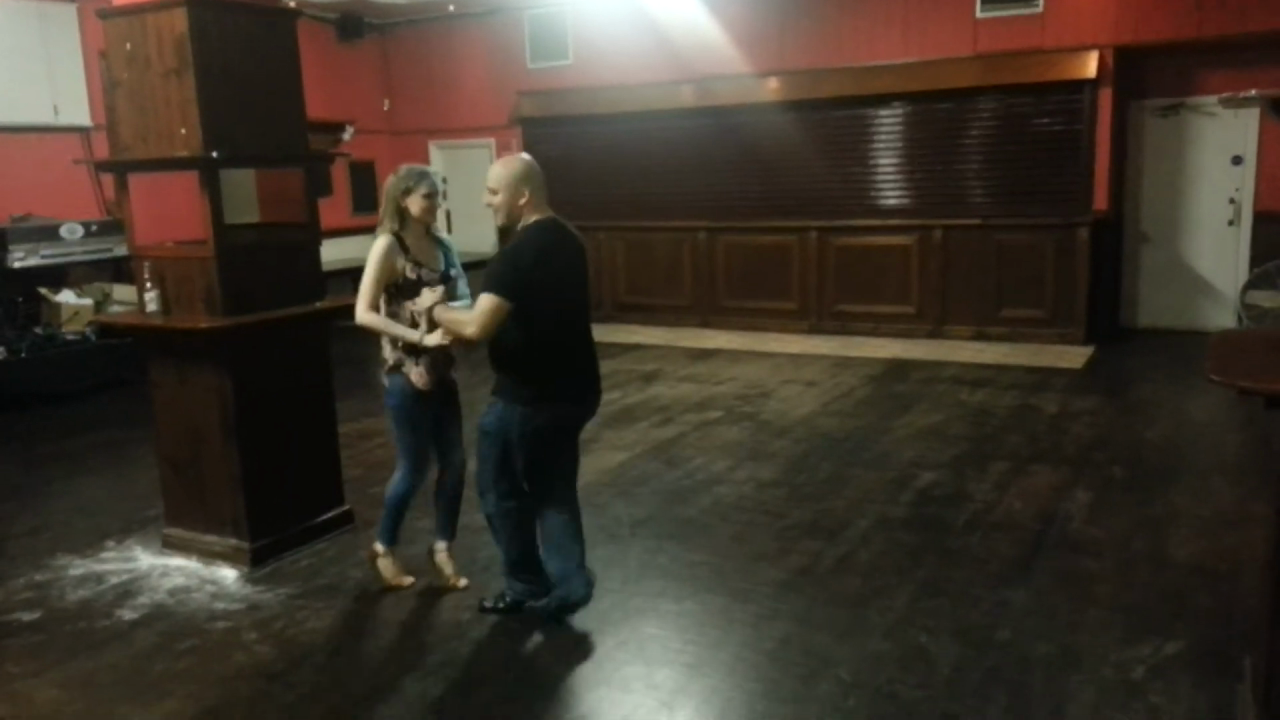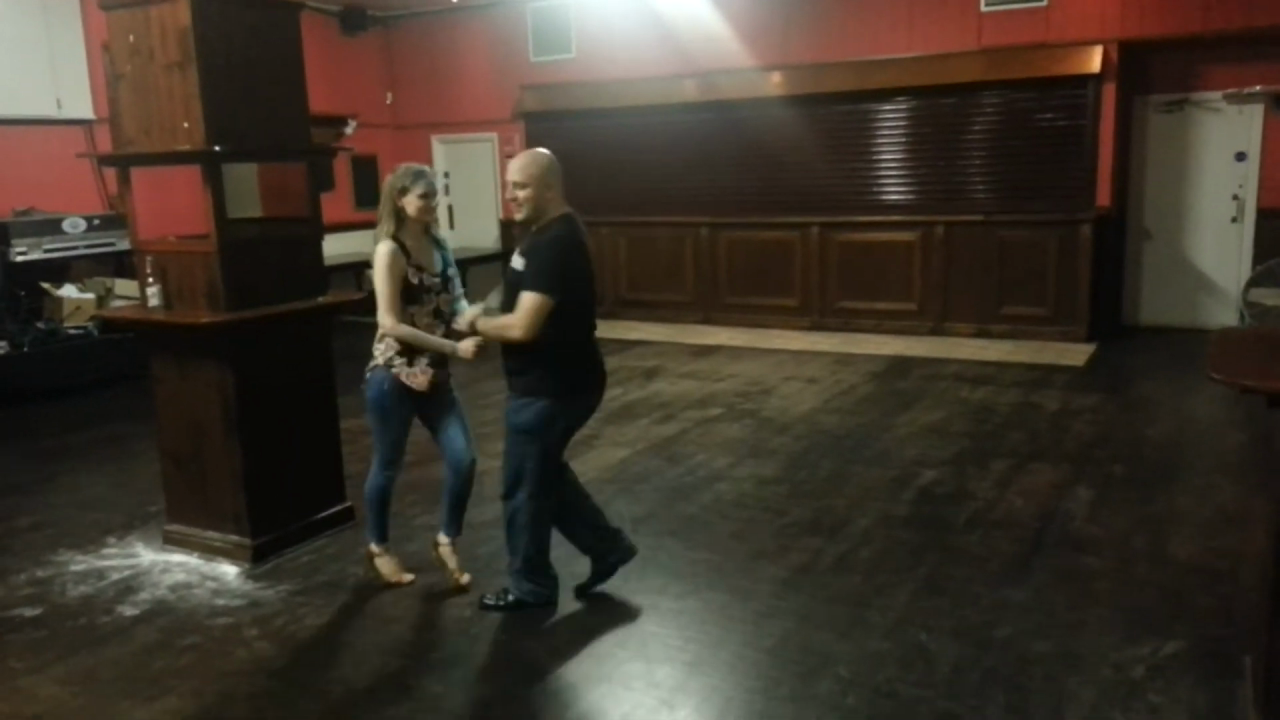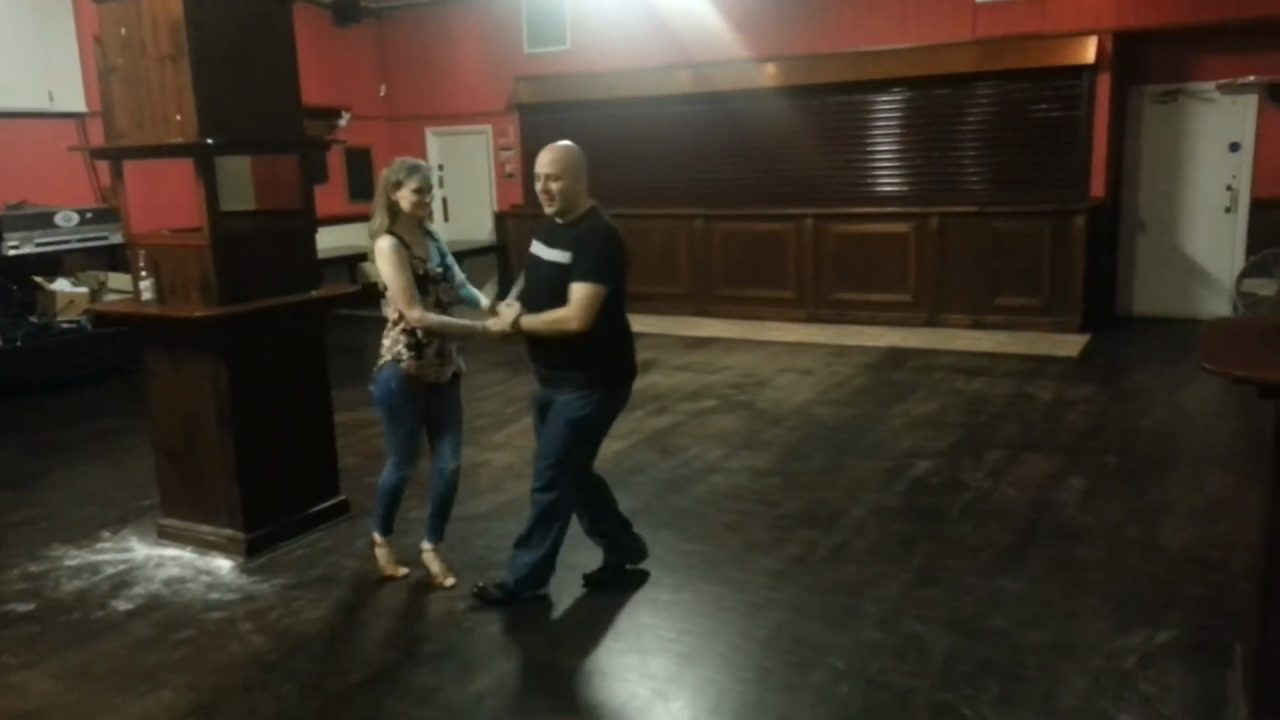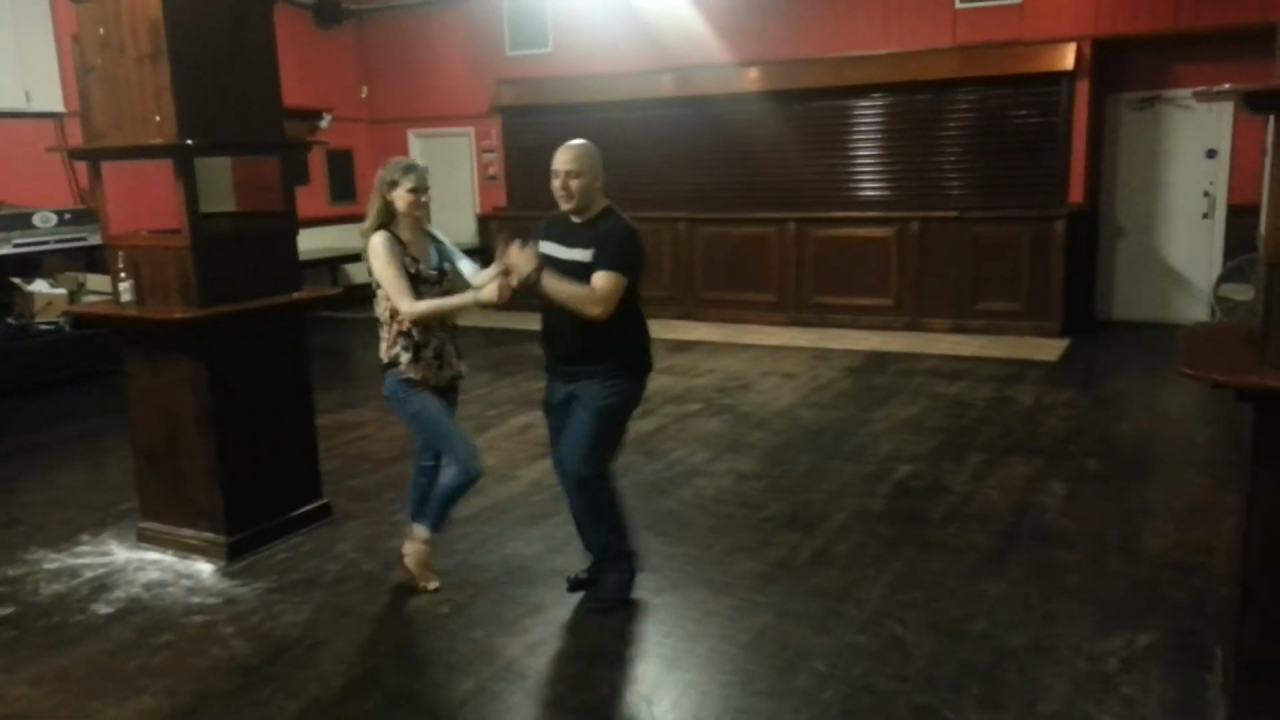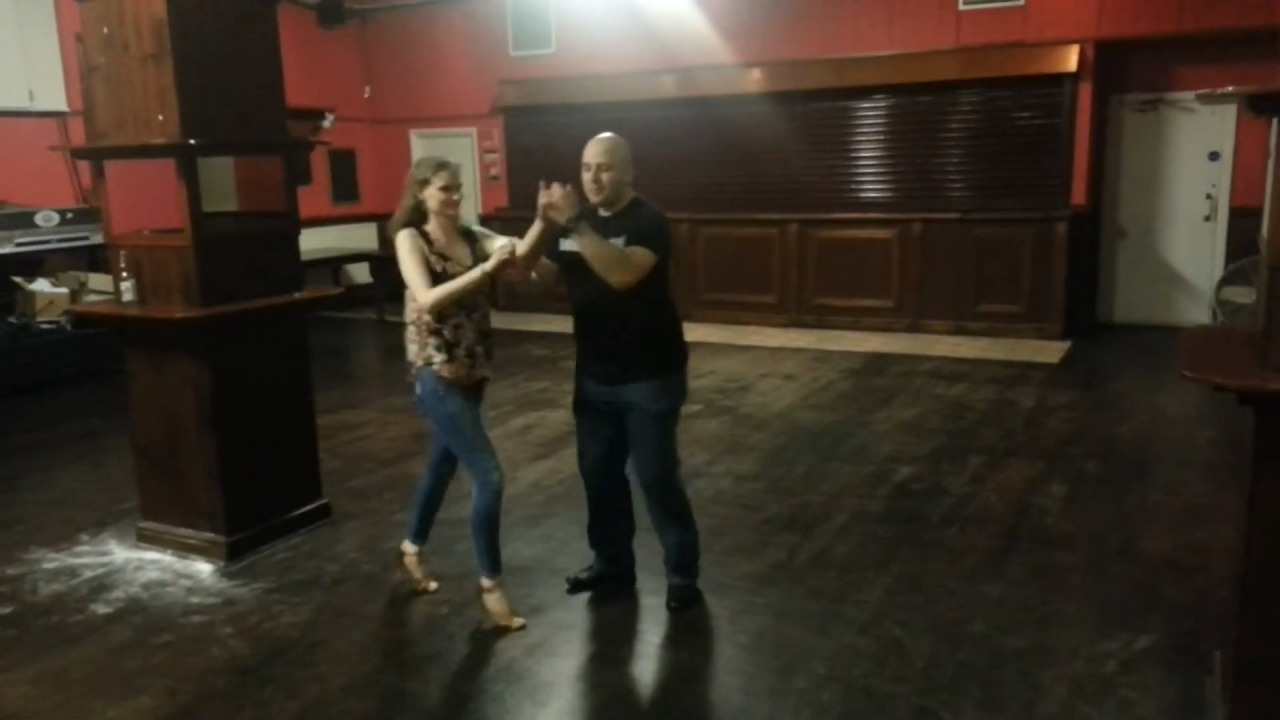
dt=0.2s
person 1, frame 1
left shoulder: (520, 252)
right shoulder: (564, 239)
left elbow: (478, 328)
left wrist: (436, 310)
right wrist: (458, 314)
left hip: (528, 397)
right hip: (575, 390)
left knee: (501, 492)
right knee: (553, 487)
left ankle: (525, 588)
right ankle: (567, 583)
person 1, frame 2
left shoulder: (555, 246)
right shoulder: (548, 235)
left elbow: (523, 328)
left wrist: (476, 324)
right wrist: (487, 319)
left hip: (550, 389)
right hip: (548, 384)
left knee: (522, 486)
right knee: (547, 474)
left ankle: (530, 585)
right ankle: (607, 546)
person 1, frame 3
left shoulder: (598, 237)
right shoulder: (549, 228)
left elbow: (576, 319)
right elbow: (540, 291)
left wrist: (514, 322)
right wrist: (513, 309)
left hip: (592, 381)
right hip: (555, 378)
left knee: (550, 476)
right knee: (571, 470)
left ankle: (524, 577)
right ankle: (624, 548)
person 1, frame 4
left shoulder: (617, 234)
right shoulder: (552, 227)
left elbow: (598, 306)
right elbow: (518, 275)
left wrist: (535, 274)
right wrist: (514, 272)
left hip: (610, 375)
right hip: (562, 375)
left knee: (580, 468)
right knee: (574, 470)
left ankle: (616, 569)
right ankle: (609, 563)
person 1, frame 5
left shoulder: (648, 222)
right shoulder: (570, 225)
left elbow: (622, 275)
right elbow: (538, 273)
left wrist: (576, 225)
left hip: (651, 376)
right hip: (595, 376)
left knee: (656, 476)
right knee: (598, 472)
left ankle: (682, 574)
right ankle: (611, 565)
person 2, frame 1
left shoulder: (441, 245)
right shoulder: (387, 247)
left elbow: (464, 298)
right elbow: (364, 314)
left wrist: (448, 309)
right wrist: (422, 337)
left hip: (440, 372)
right hip: (404, 374)
left knee: (452, 464)
right knee: (413, 469)
left ankle: (442, 547)
right ankle: (383, 548)
person 2, frame 2
left shoulder: (437, 244)
right shoulder: (389, 250)
left elbow: (454, 298)
right elbow: (393, 325)
right wrist: (453, 348)
left hip: (433, 373)
right hip: (392, 375)
left knee: (463, 459)
right knee: (387, 467)
left ankle: (447, 541)
right ankle: (378, 547)
person 2, frame 3
left shoulder: (431, 239)
right shoulder: (388, 245)
left elbow: (462, 291)
right elbow: (417, 315)
left wrist: (492, 306)
right wrist: (483, 328)
left hip: (443, 368)
right hip: (401, 373)
left knee: (449, 466)
right knee: (402, 465)
left ankle: (431, 546)
right ankle: (381, 538)
person 2, frame 4
left shoulder: (433, 241)
right shoulder: (382, 241)
left elbow: (471, 277)
right elbow: (410, 307)
left wrist: (498, 274)
right wrist: (476, 297)
left hip: (444, 369)
right hip: (407, 375)
left knee: (431, 462)
right knee: (467, 463)
left ankle: (415, 545)
right ankle: (422, 532)
person 2, frame 5
left shoulder: (473, 236)
right shoulder: (410, 239)
left elbow: (518, 252)
right elbow: (427, 300)
left wrist: (543, 222)
right wrist: (485, 269)
left hip: (472, 372)
right hip: (437, 376)
left knee: (442, 467)
right knee: (489, 478)
left ankle: (411, 548)
right ankle: (490, 585)
